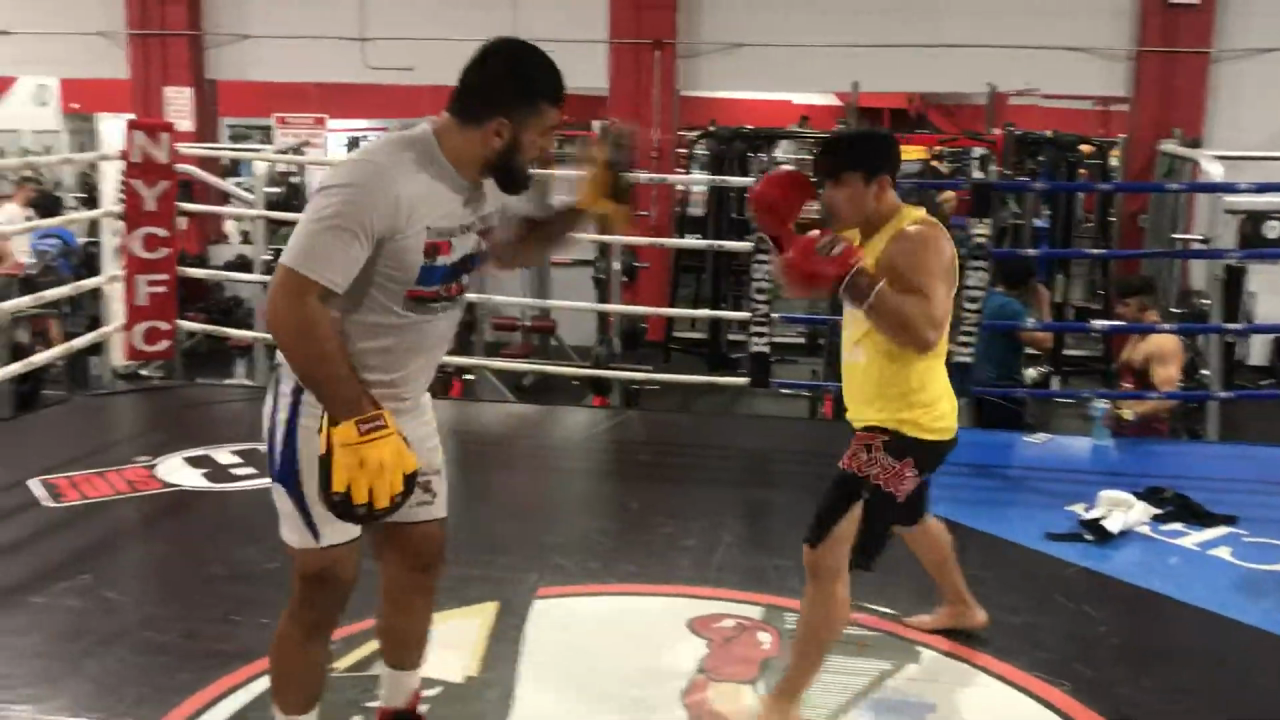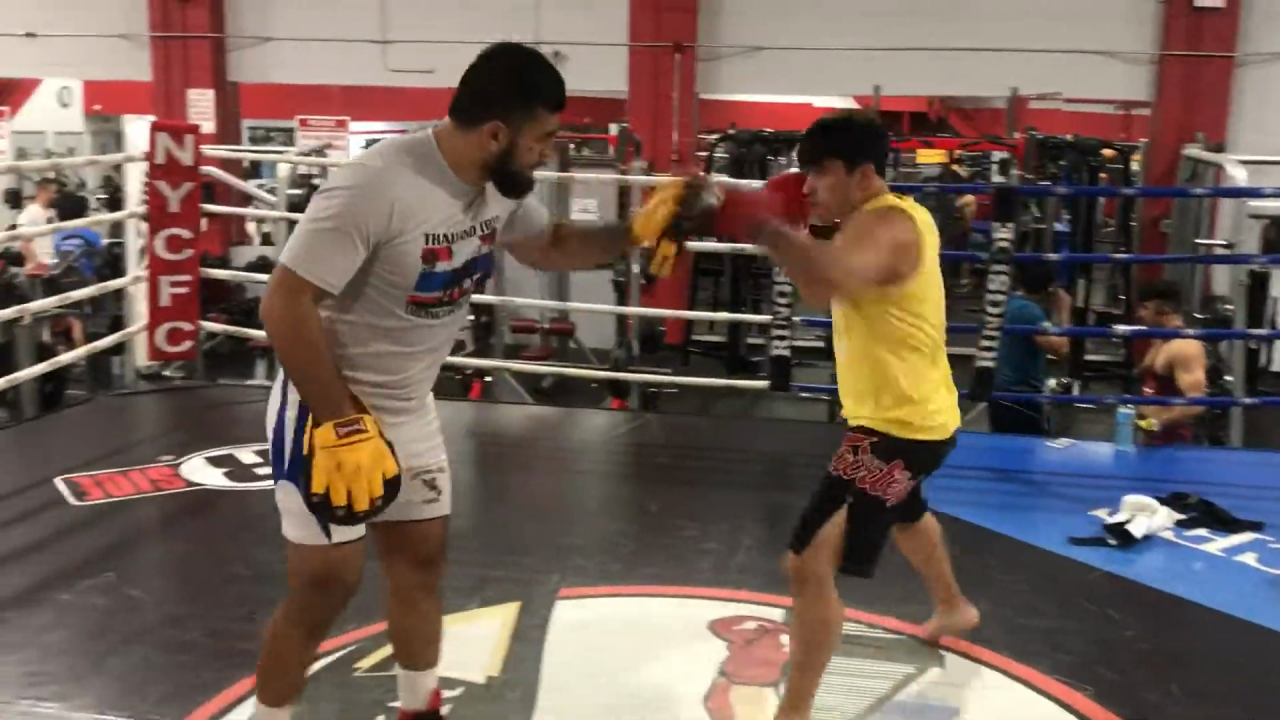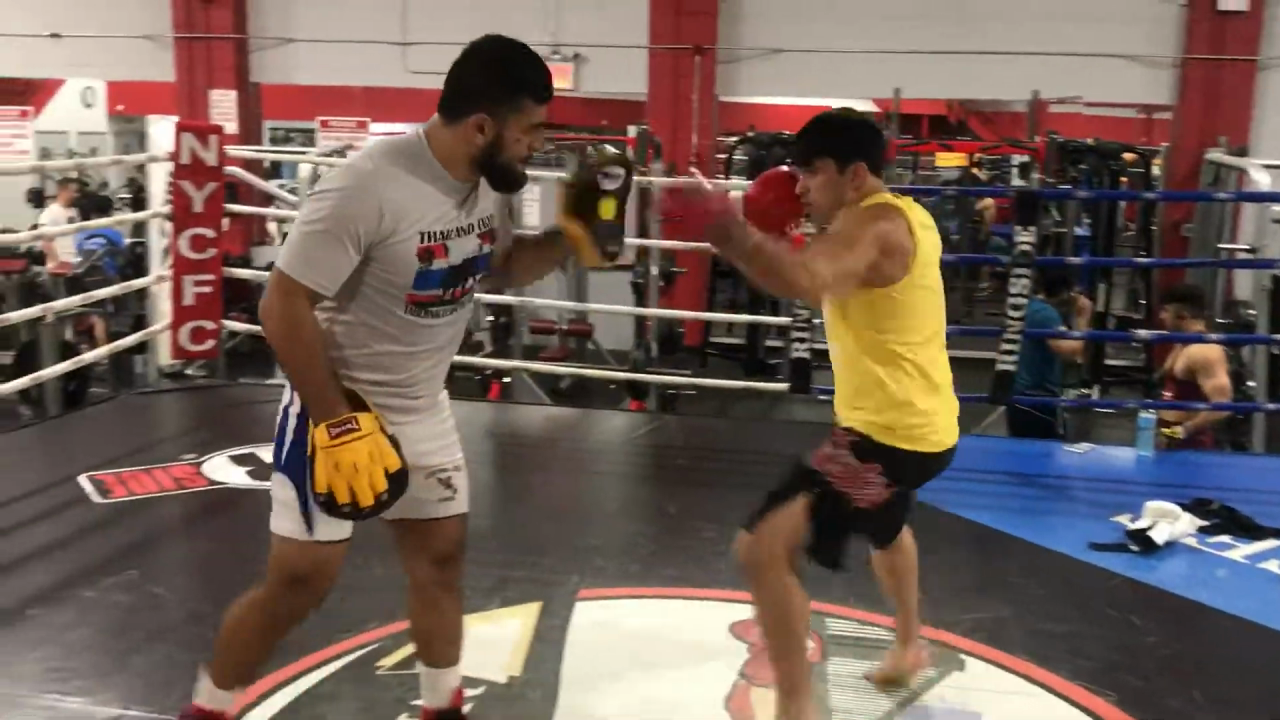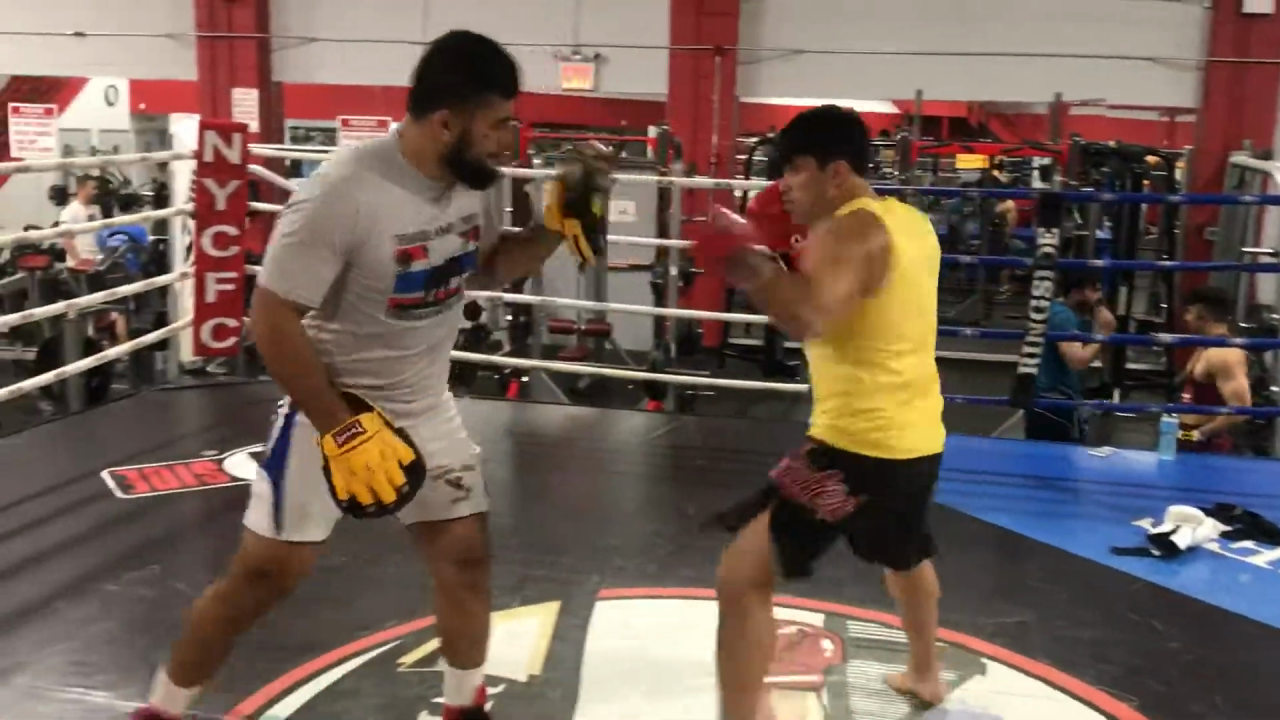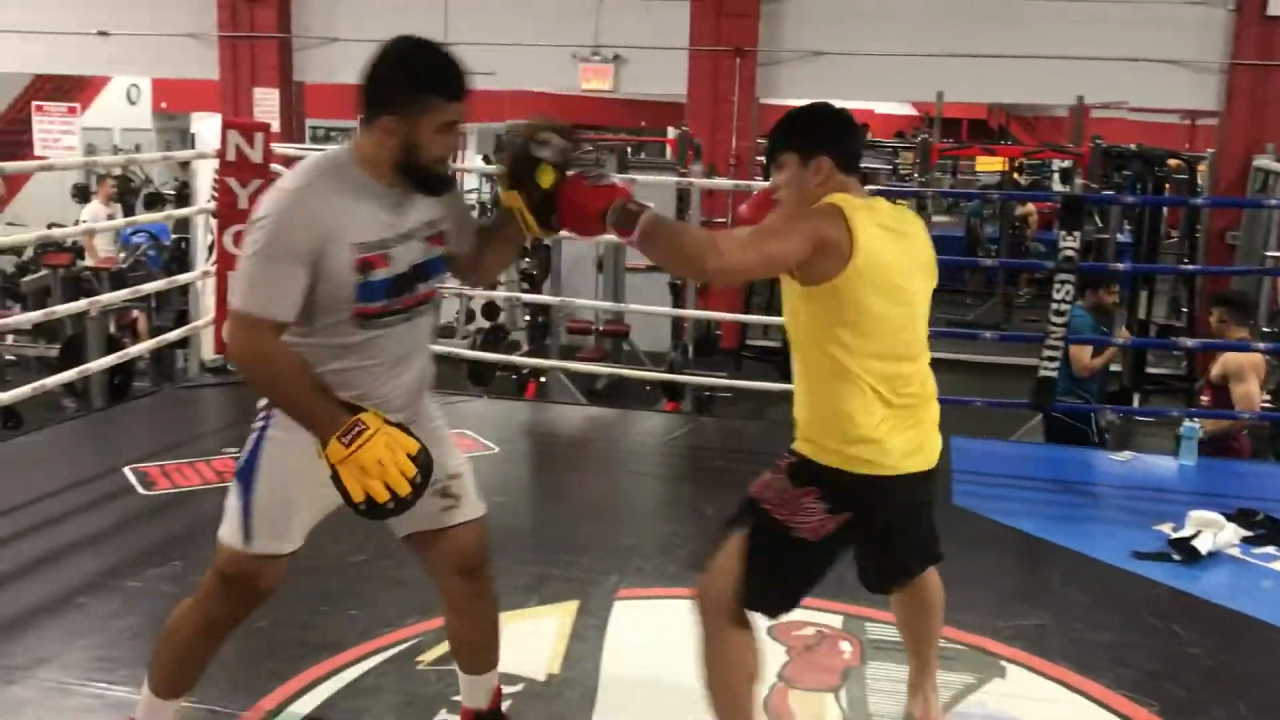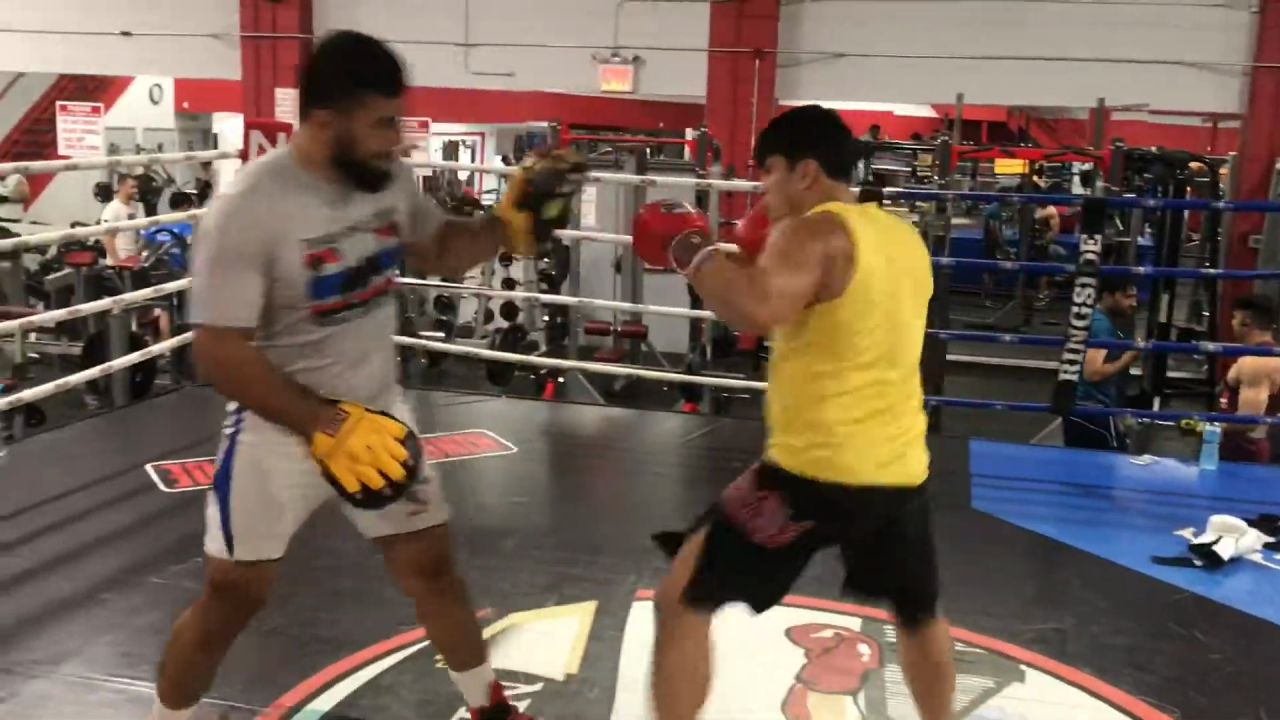
dt=0.1s
person 1, frame 1
left shoulder: (483, 181)
right shoulder: (374, 183)
left elbow: (517, 245)
right elbow: (290, 306)
left wrist: (585, 208)
right wrist: (356, 422)
left hip: (403, 404)
right hip: (323, 407)
left knee: (417, 561)
right knee: (323, 587)
person 1, frame 2
left shoulder: (490, 187)
right shoulder: (373, 187)
left elbow: (548, 248)
right elbow: (286, 307)
left wrist: (641, 234)
right wrist: (341, 424)
left hip: (407, 406)
right hip: (324, 407)
left knee: (420, 560)
right knee: (325, 585)
person 1, frame 3
left shoulder: (485, 184)
right shoulder: (364, 189)
left elbow: (504, 269)
right elbow: (283, 309)
left wrist: (571, 234)
right wrist: (339, 425)
left hip: (421, 406)
right hip: (332, 407)
left knee: (440, 558)
right knee: (299, 581)
person 1, frame 4
left shoulder: (468, 183)
right shoulder: (340, 196)
left elbow: (490, 267)
right elbow: (272, 324)
left wrist: (554, 225)
right wrist: (343, 429)
left hip: (425, 408)
right hip: (327, 411)
left knee: (465, 558)
right knee: (262, 577)
person 1, frame 5
left shoulder: (433, 186)
right shoulder: (298, 207)
left elbow: (475, 263)
right elbow: (253, 343)
left wrist: (524, 217)
right wrist: (342, 432)
left hip: (406, 417)
right hip: (304, 425)
left knee: (466, 565)
right knee: (237, 588)
person 1, frame 6
left shoulder: (386, 182)
right shoulder: (244, 213)
left elbow: (439, 252)
right elbow: (220, 355)
left wrist: (512, 215)
right wrist: (326, 429)
left hip: (377, 411)
right hip: (277, 431)
left knee: (430, 569)
right knee: (230, 596)
person 2, frame 1
left shoulder: (916, 240)
right shoulder: (860, 236)
left elbow: (923, 332)
right elbow: (802, 287)
left wrist: (850, 278)
right wrist: (784, 235)
left hip: (904, 429)
right hip: (892, 418)
left knee: (825, 554)
right knee: (902, 514)
right ankle: (961, 605)
person 2, frame 2
left shoulder: (889, 226)
right shoulder: (881, 219)
left elbow: (831, 278)
right elbow: (822, 272)
left wrist: (762, 223)
right wrist: (784, 227)
left hip: (899, 427)
right hip: (910, 417)
left knee: (810, 561)
right knee: (901, 511)
right ankle: (953, 606)
person 2, frame 3
left shoulder: (874, 225)
right shoulder: (904, 217)
left elbow: (801, 280)
right elbow: (835, 282)
left wrist: (724, 223)
right wrist: (777, 234)
left hip: (887, 437)
right hip: (926, 429)
left knee: (764, 551)
right knee: (886, 530)
right ankle: (909, 648)
person 2, frame 4
left shoulder: (851, 234)
right shoulder: (907, 221)
left elbow: (810, 318)
left wrist: (743, 258)
left hip: (858, 448)
right hip: (916, 442)
left knee: (741, 578)
right knee: (903, 553)
right ankle: (924, 671)
person 2, frame 5
left shoulder: (823, 222)
right shoulder: (909, 227)
left elbow: (717, 261)
left wrist: (622, 213)
left hip: (843, 459)
right hip: (914, 454)
left knee: (723, 598)
right knee: (911, 572)
person 2, frame 6
left shoulder: (812, 232)
right shoulder: (900, 238)
left elbow: (757, 312)
left wrist: (694, 253)
left hip: (811, 473)
right hip: (895, 472)
left knee: (678, 600)
right knee: (917, 613)
